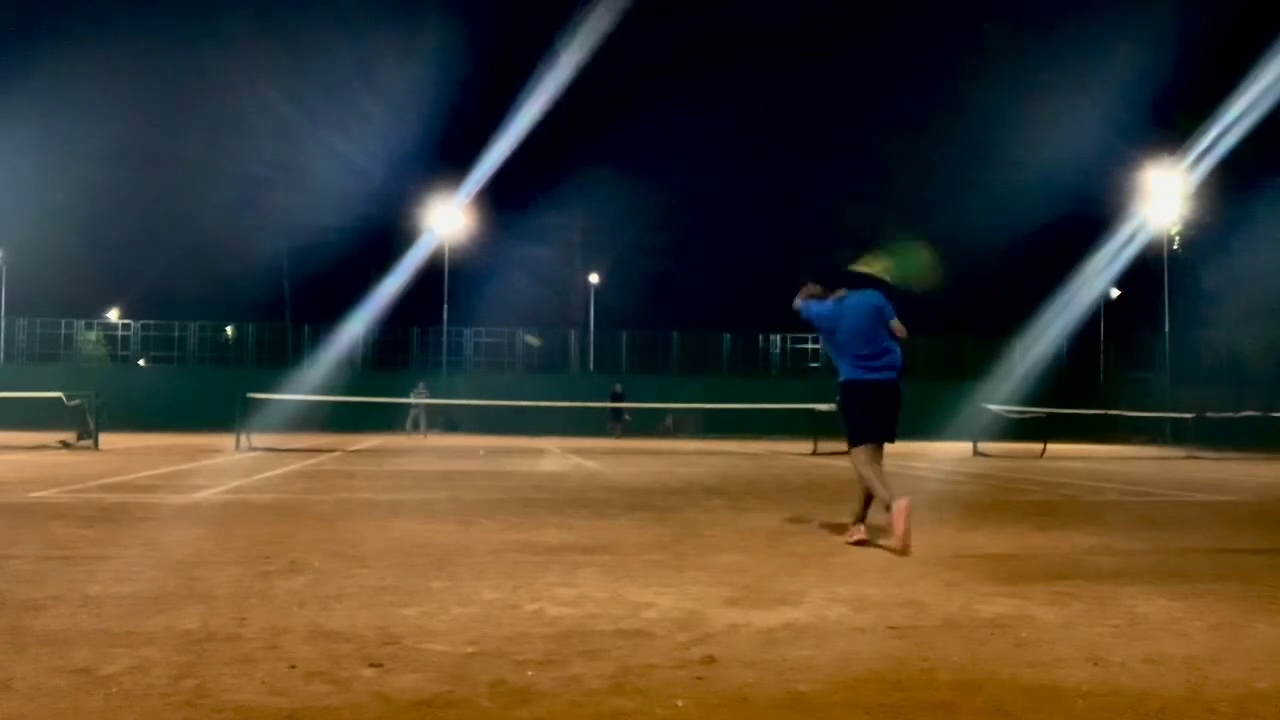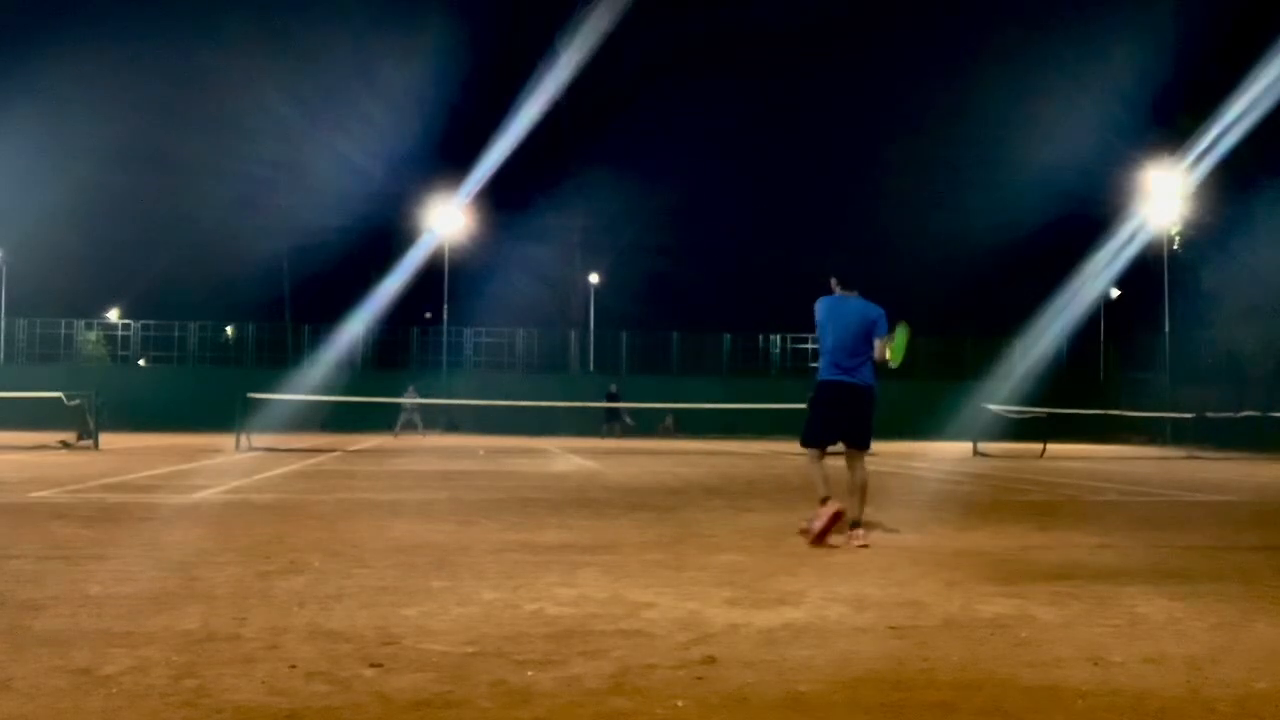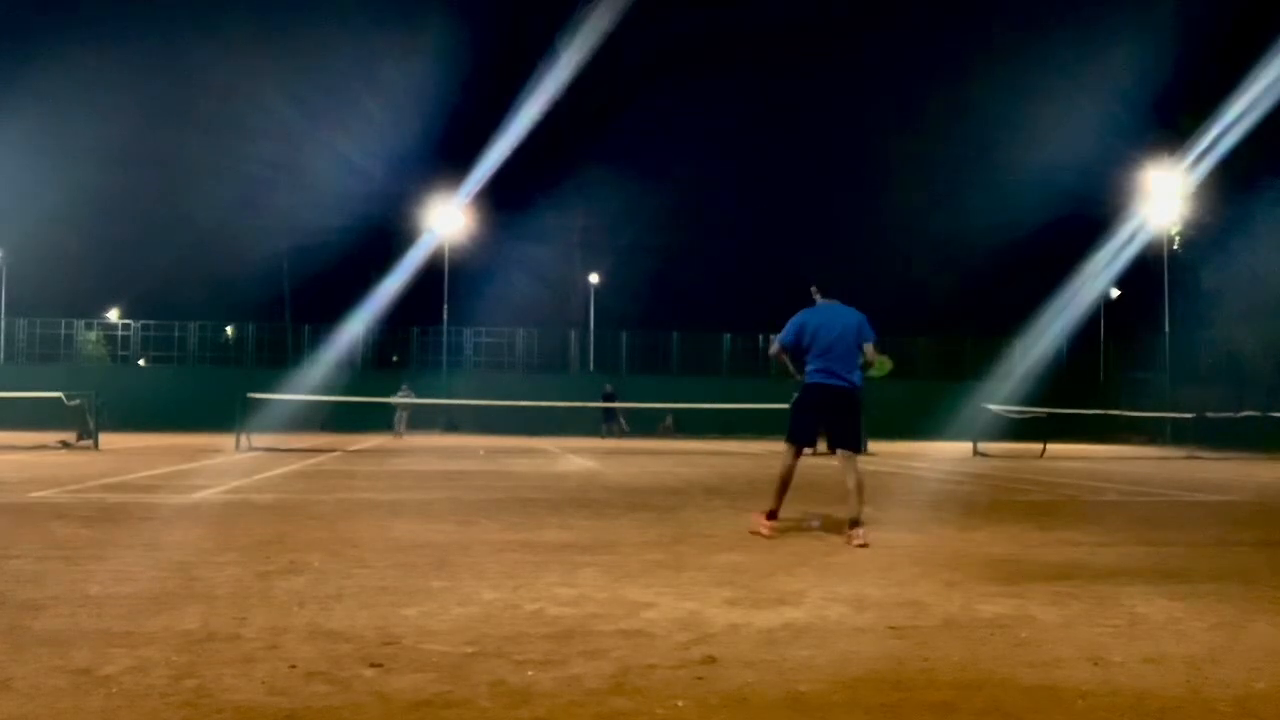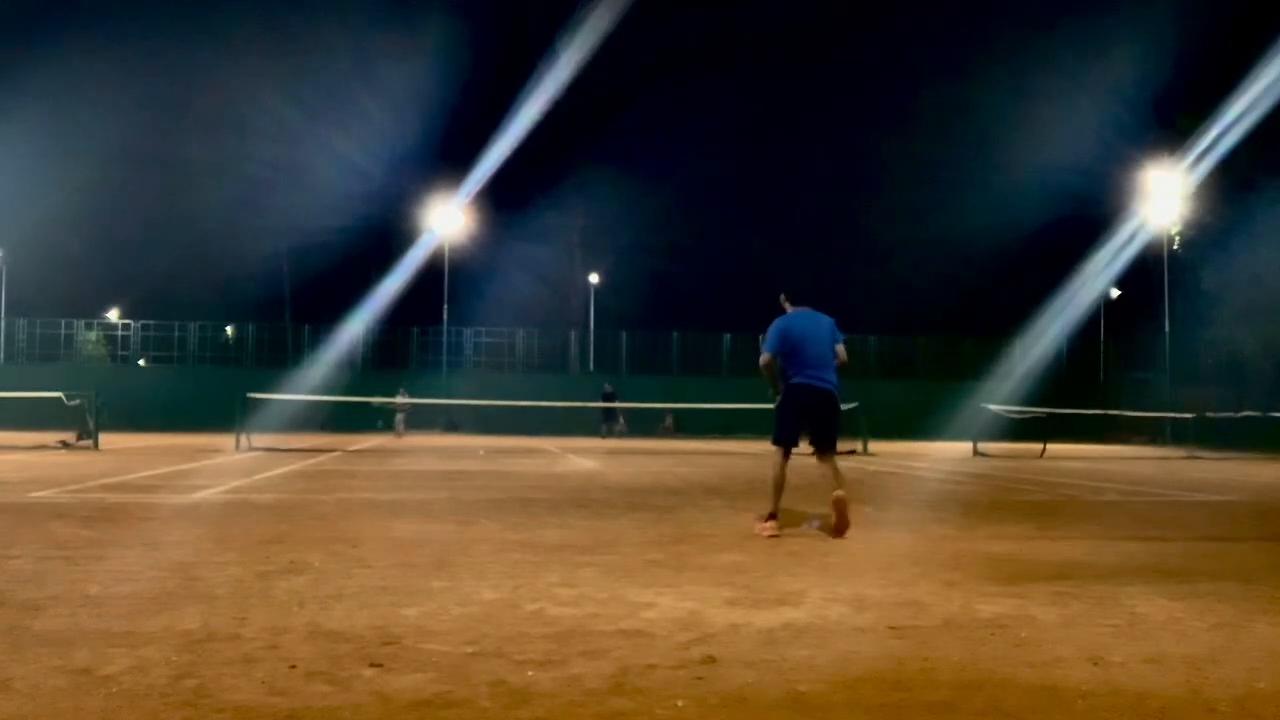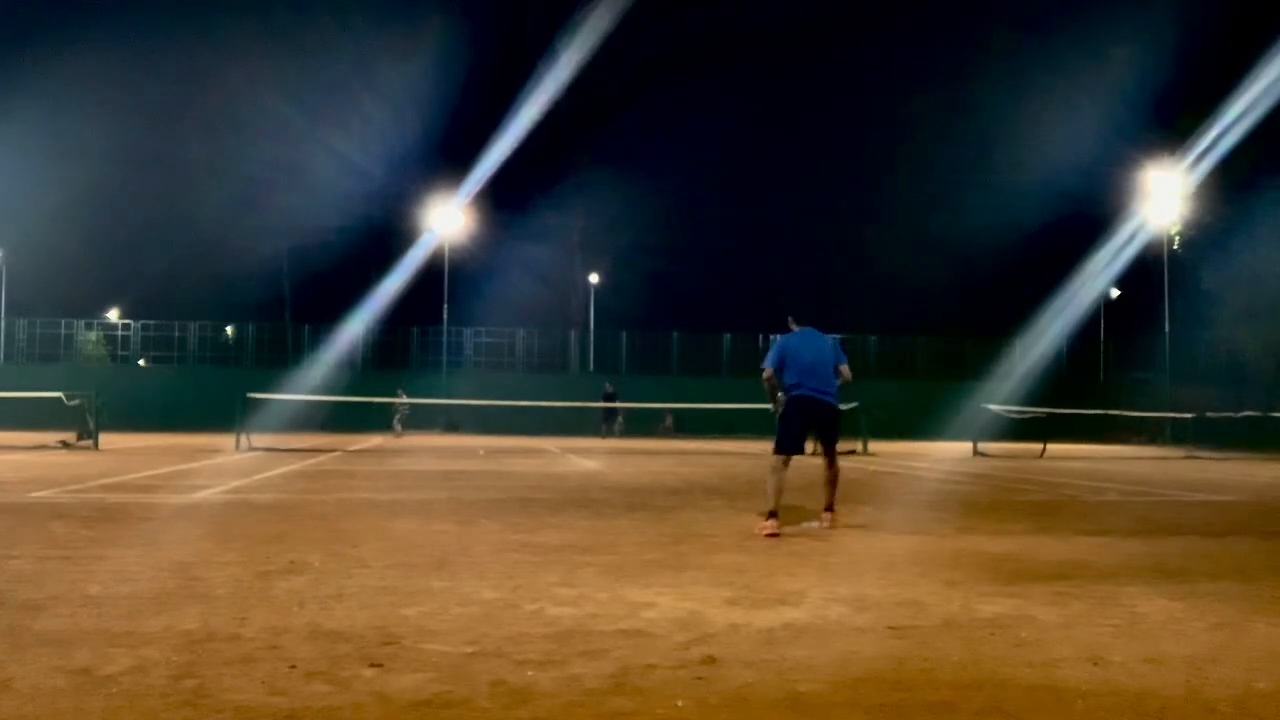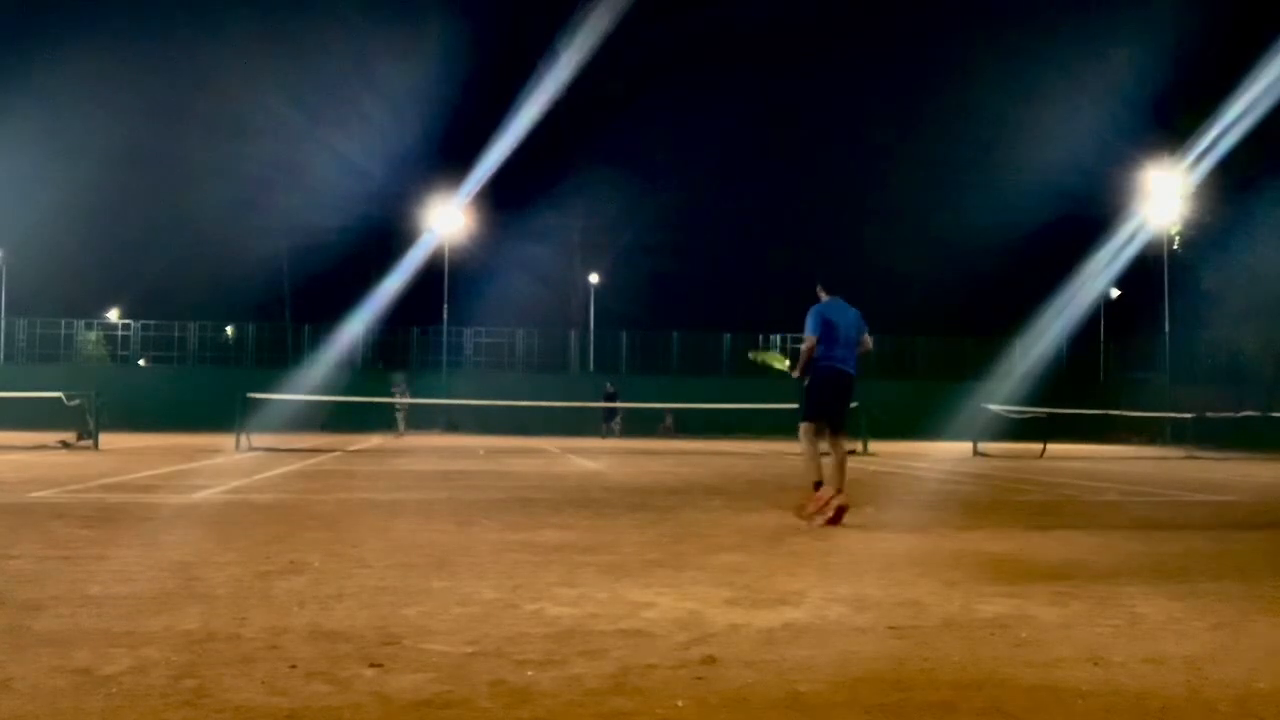
dt=0.3s
person 1, frame 1
left shoulder: (819, 311)
right shoulder: (873, 297)
left elbow: (797, 303)
right elbow: (900, 333)
left wrist: (809, 290)
left hip: (855, 387)
right hip: (888, 383)
left knee: (861, 457)
right knee: (873, 455)
left ankle: (893, 505)
right ankle: (859, 522)
person 1, frame 2
left shoulder: (822, 305)
right shoulder: (875, 313)
right elbow: (879, 356)
left hip: (829, 387)
right hip: (862, 390)
left knee: (813, 454)
right knee: (856, 458)
left ankle: (827, 504)
right ankle: (856, 528)
person 1, frame 3
left shoulder: (804, 317)
right shoulder: (857, 318)
left elbow: (775, 351)
right elbow: (870, 357)
left wrist: (792, 369)
left hip: (814, 390)
right hip: (847, 394)
left knee: (792, 453)
right knee: (849, 461)
left ankle: (771, 519)
right ankle: (856, 528)
person 1, frame 4
left shoulder: (781, 324)
right shoulder: (827, 322)
left elbow: (765, 361)
right elbow: (842, 358)
left wrist: (776, 387)
left hip: (796, 391)
right hip: (827, 394)
left knee: (781, 454)
right knee: (825, 455)
left ankle: (772, 520)
right ankle: (838, 493)
person 1, frame 5
left shoulder: (785, 342)
right shoulder: (829, 342)
left elbow: (768, 376)
right elbow: (846, 376)
left wrist: (775, 401)
left hip: (798, 403)
right hip: (828, 406)
left knee: (779, 462)
right knee: (830, 457)
left ankle: (772, 520)
right ankle: (828, 512)
person 1, frame 6
left shoulder: (818, 310)
right shoulder: (853, 313)
left elbow: (810, 344)
right elbow: (867, 345)
left wrist: (799, 369)
left hip: (823, 375)
right hip: (846, 377)
left knee: (807, 431)
right knee: (836, 438)
left ankle: (819, 488)
right ankle: (838, 495)
